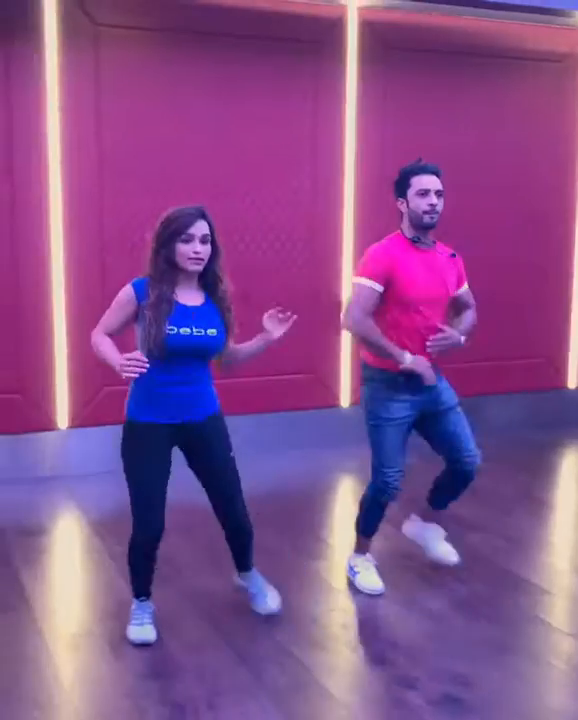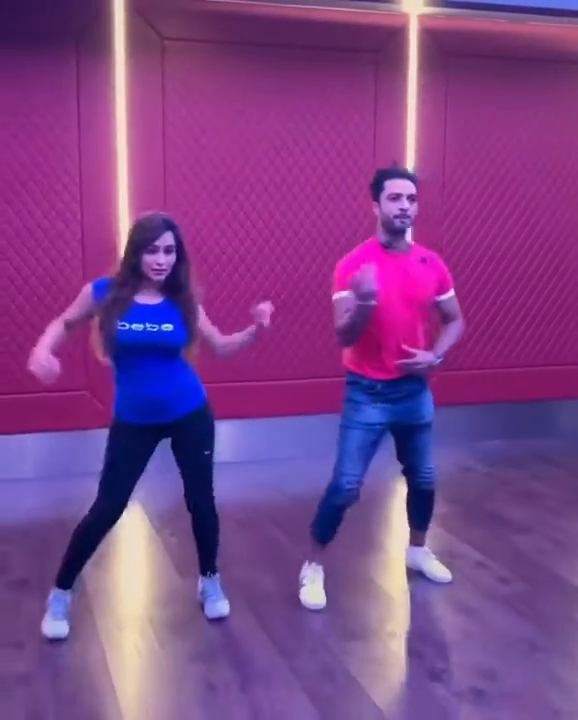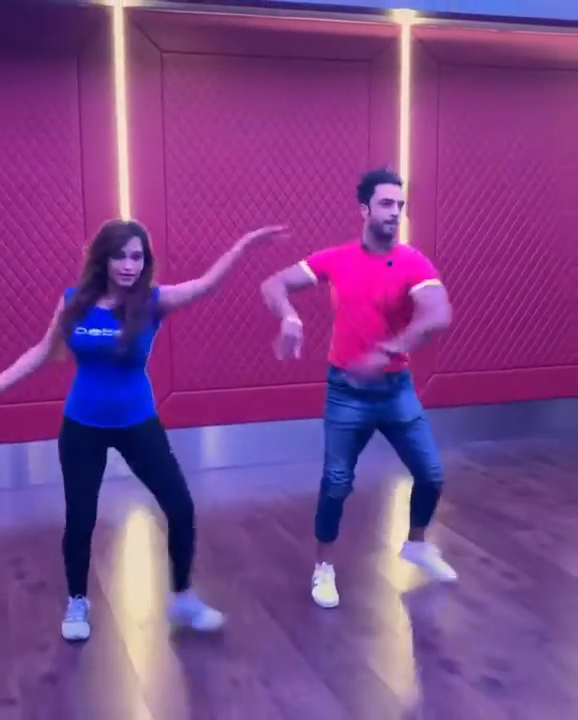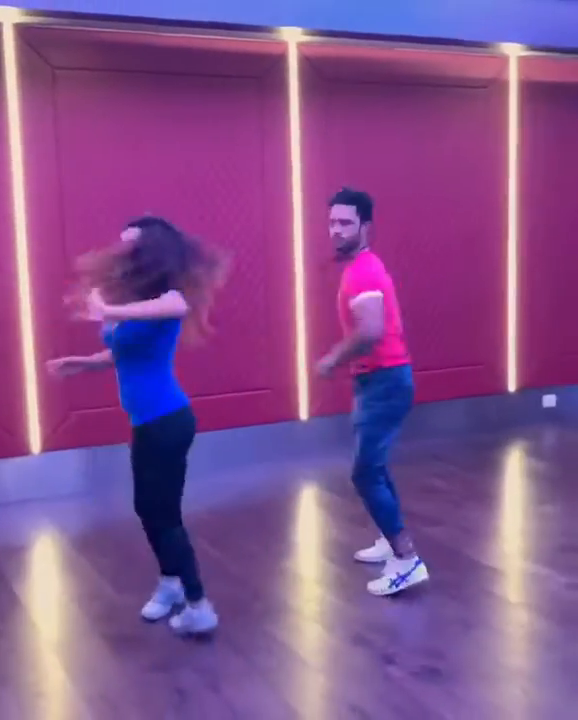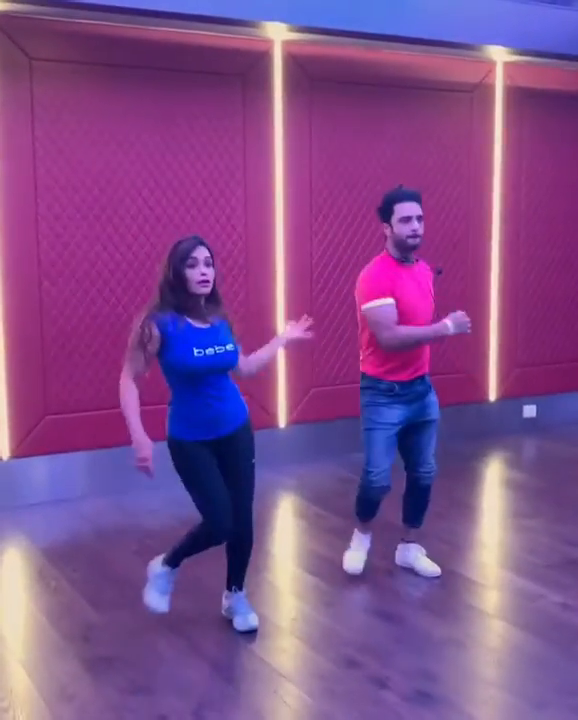
dt=0.7s
person 1, frame 1
left shoulder: (451, 260)
right shoulder: (381, 257)
left elbow: (468, 309)
right elbow: (354, 321)
left wrist: (458, 336)
right wrist: (405, 358)
left hip: (433, 381)
right hip: (390, 385)
left knee: (467, 462)
right knee: (387, 480)
left ankle: (426, 523)
right ankle: (360, 558)
person 1, frame 2
left shoulder: (432, 265)
right shoulder: (353, 265)
left elbow: (455, 319)
right elbow: (343, 335)
left wrist: (435, 356)
right wrist: (363, 301)
left hip: (415, 390)
right hip: (367, 393)
left knee: (423, 479)
right knee: (345, 486)
left ankle: (418, 551)
right ankle: (313, 568)
person 1, frame 3
left shoulder: (414, 266)
right shoulder: (334, 260)
left elbow: (439, 317)
right elbow: (273, 285)
left wrist: (386, 351)
right wrist: (288, 318)
left hip: (396, 386)
right hip: (346, 390)
left knee: (432, 474)
right knee: (337, 483)
left ankle: (418, 544)
right ankle: (325, 568)
person 1, frame 4
left shoulder: (360, 273)
right shoulder: (362, 269)
left elbow: (371, 332)
left wrist: (333, 360)
right wrist: (346, 351)
left hip: (380, 383)
right hip: (390, 379)
left knee: (367, 475)
right knee: (372, 466)
left ankle: (407, 561)
right ankle: (395, 543)
person 1, frame 5
left shoulder: (425, 271)
right shoulder: (375, 277)
right elbow: (390, 338)
right wrist: (446, 328)
left hip: (421, 388)
right hip: (383, 393)
left knee: (423, 474)
right knee: (376, 478)
left ankle: (409, 547)
right ankle: (361, 534)
person 2, frame 1
left shoulder: (217, 299)
right shoulder: (141, 293)
left elbow: (228, 356)
right elbow: (99, 334)
left wrist: (268, 339)
right wrist: (118, 361)
left hip: (204, 420)
right hip: (148, 425)
left knee: (234, 512)
right knee: (149, 524)
left ankle: (248, 576)
right ankle: (141, 604)
person 2, frame 2
left shoulder: (184, 301)
right shoulder: (103, 293)
left elbow: (219, 345)
right elbow: (63, 323)
left wrist: (253, 328)
right wrist: (41, 352)
left hip: (189, 415)
right hip: (132, 421)
left knee: (201, 503)
right knee: (105, 510)
left ankle: (210, 582)
right ankle: (60, 595)
person 2, frame 3
left shoulder: (153, 301)
right shoulder: (74, 302)
left elbow: (204, 285)
right elbow: (43, 351)
left wrist: (241, 248)
left hip: (141, 425)
right hip: (82, 427)
left knee: (182, 509)
right knee: (80, 519)
left ankle: (183, 598)
right ankle: (77, 603)
person 2, frame 4
left shoulder: (168, 297)
right shoulder: (136, 299)
left elbow: (179, 306)
left wrist: (111, 311)
right wrist: (81, 362)
left hip: (161, 424)
right hip: (162, 420)
left knee: (160, 513)
right knee: (152, 507)
left ankle: (198, 607)
right ankle: (172, 584)
person 2, frame 5
left shoulder: (220, 321)
right shoulder: (160, 325)
right elbow: (129, 380)
left wrist: (280, 340)
right wrist: (139, 437)
left hip: (236, 430)
right hip: (190, 439)
left knee: (242, 520)
right knee: (220, 522)
left ankle: (235, 596)
right ankle: (164, 566)
